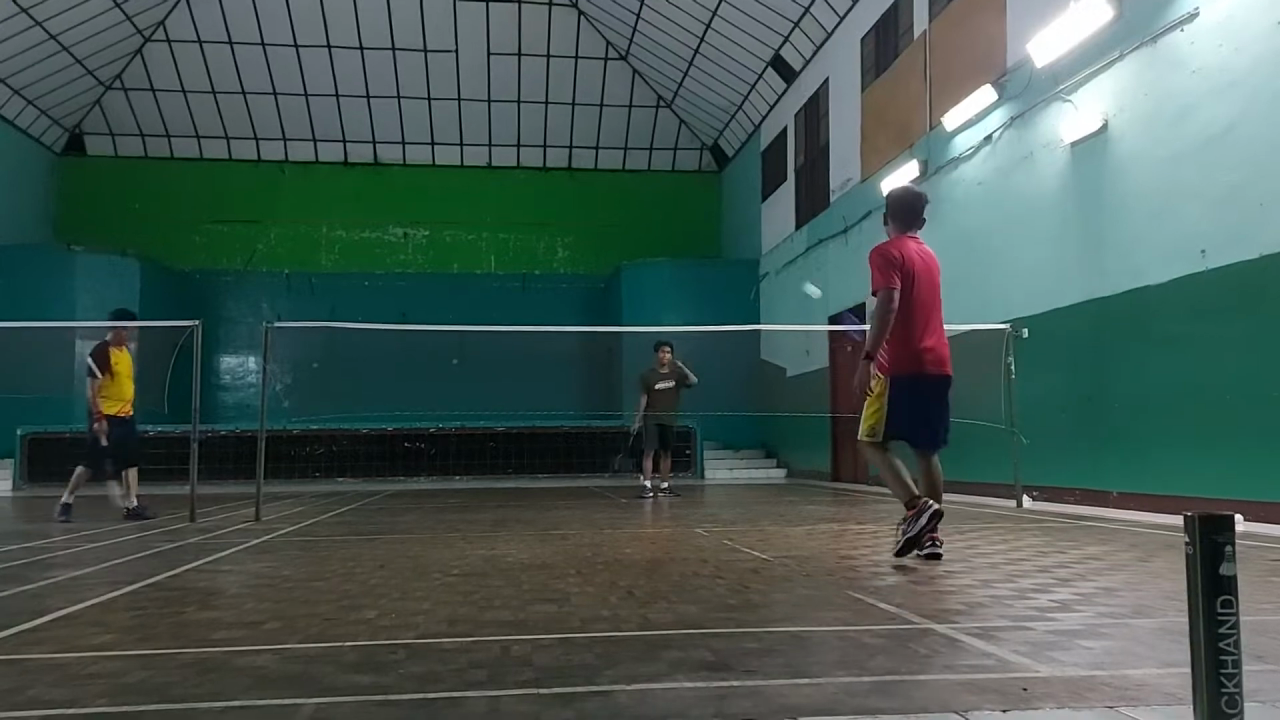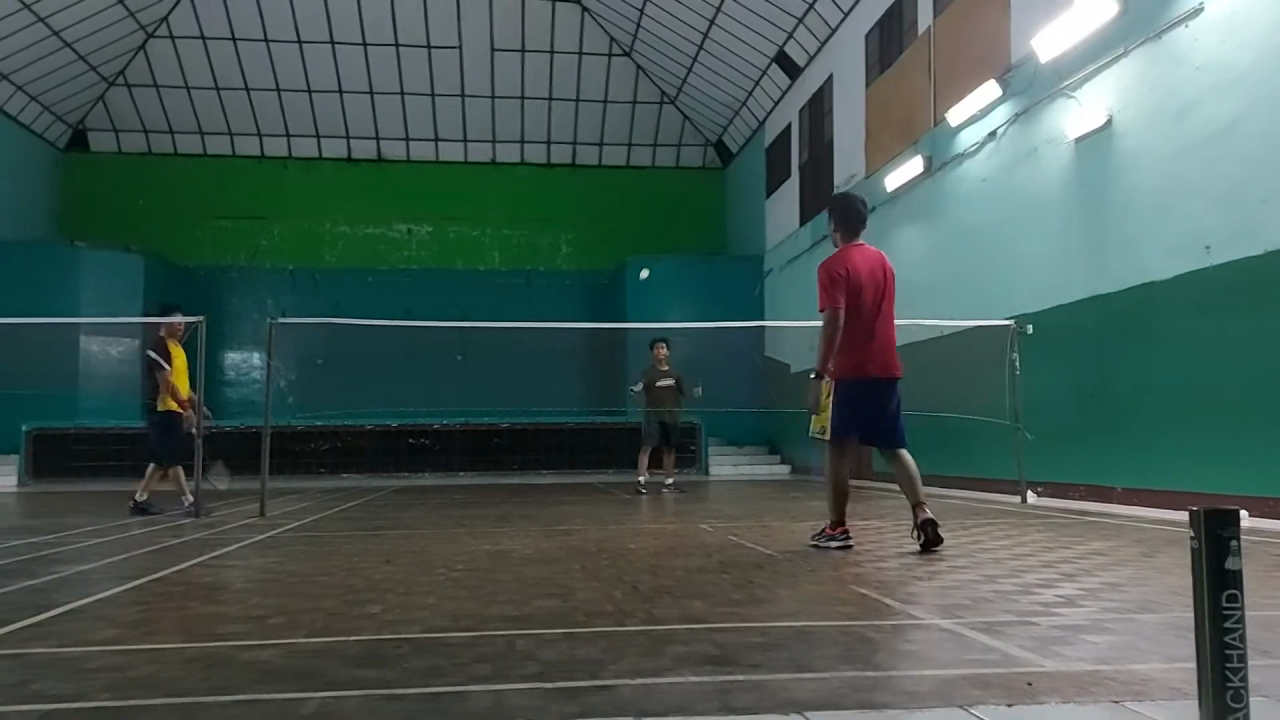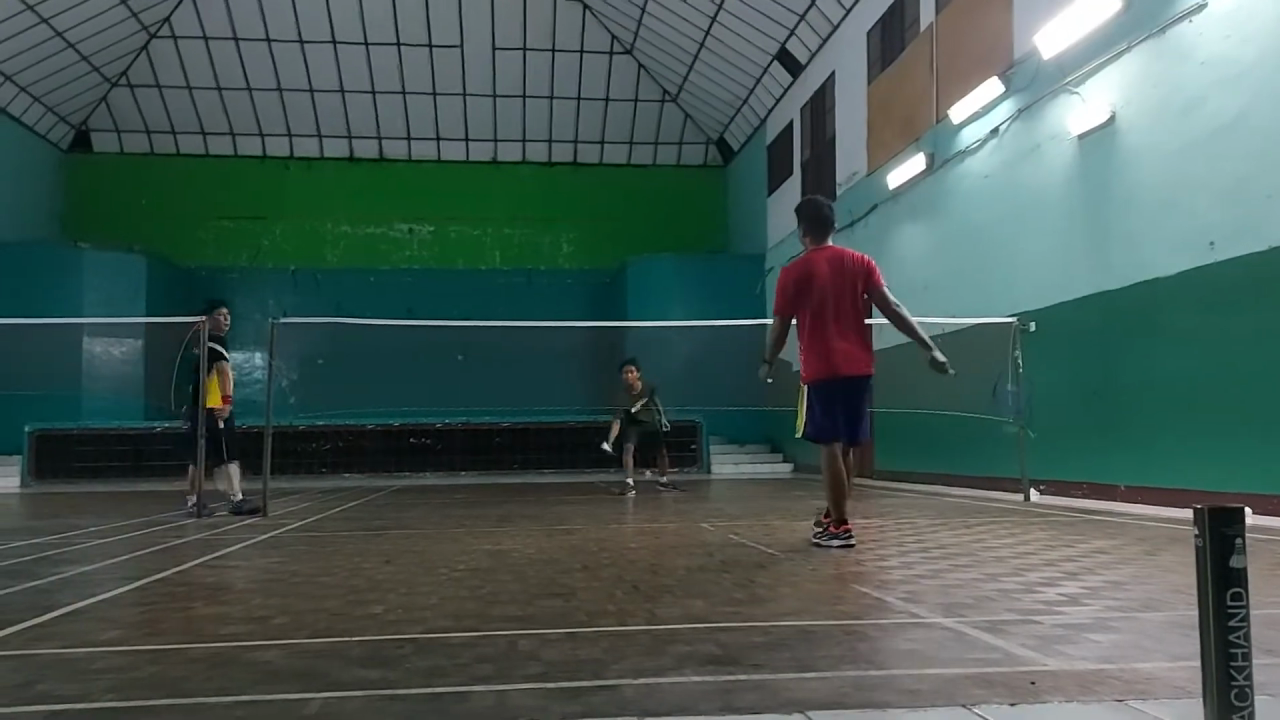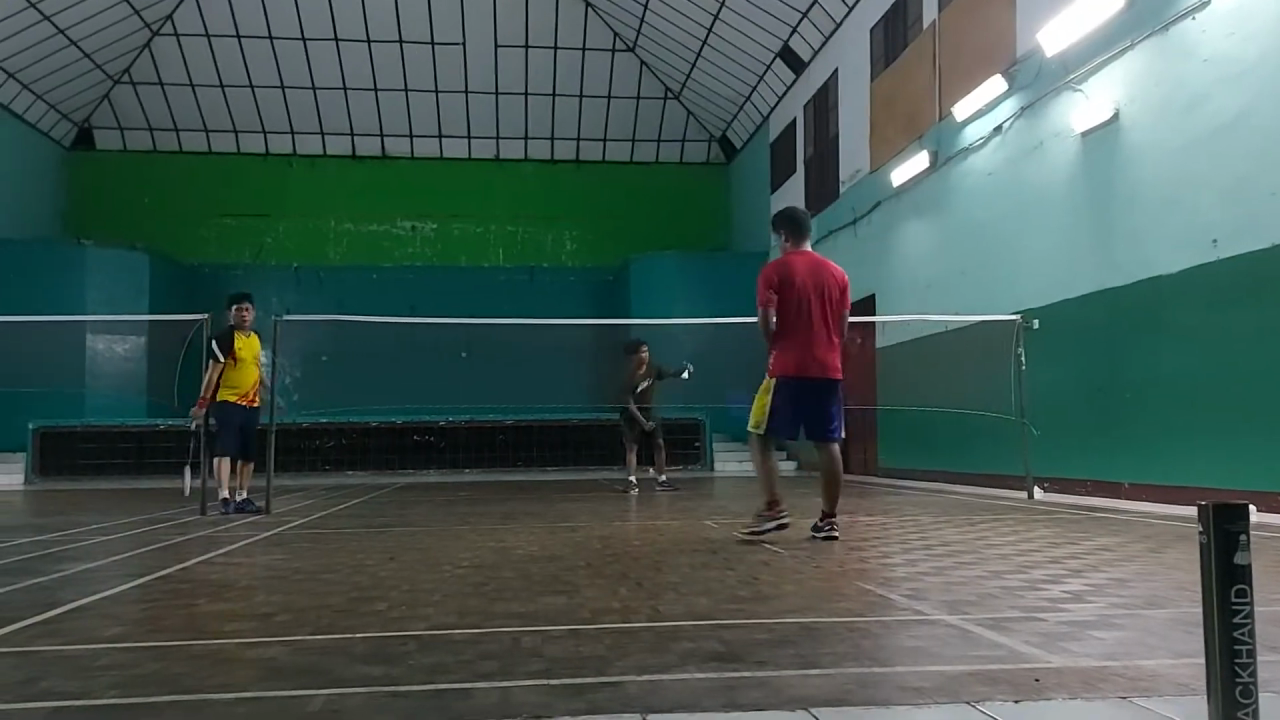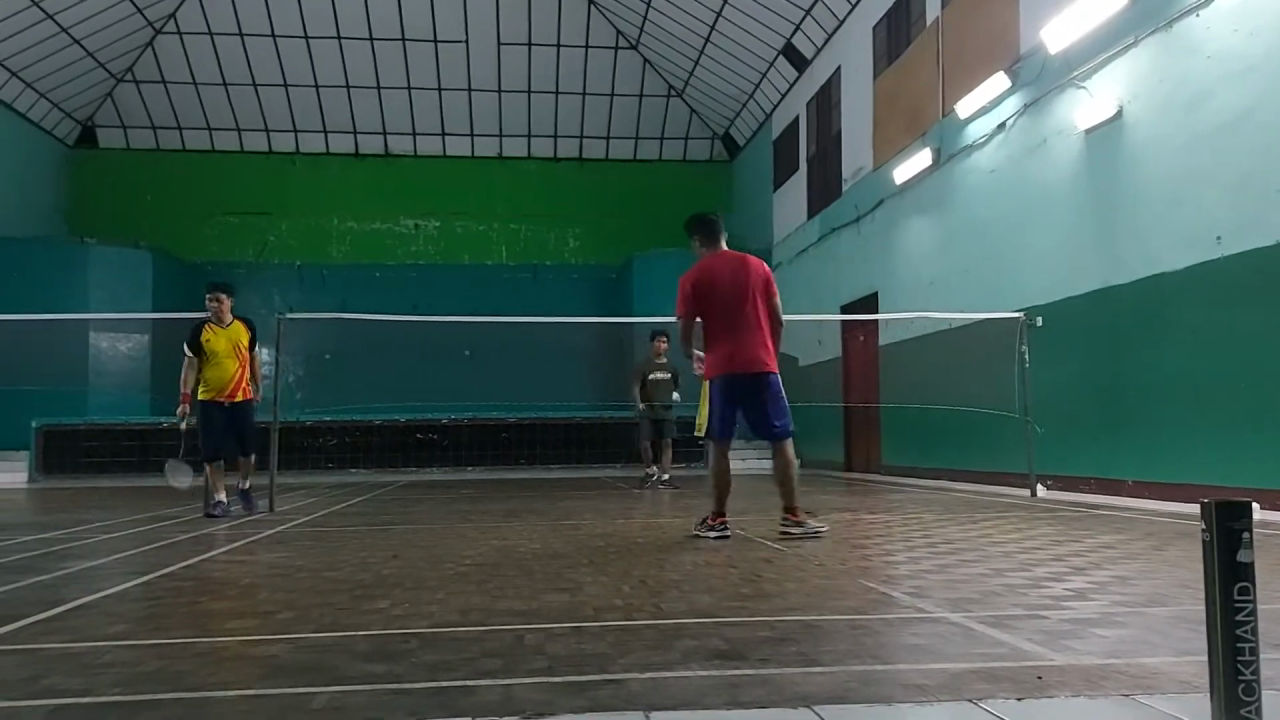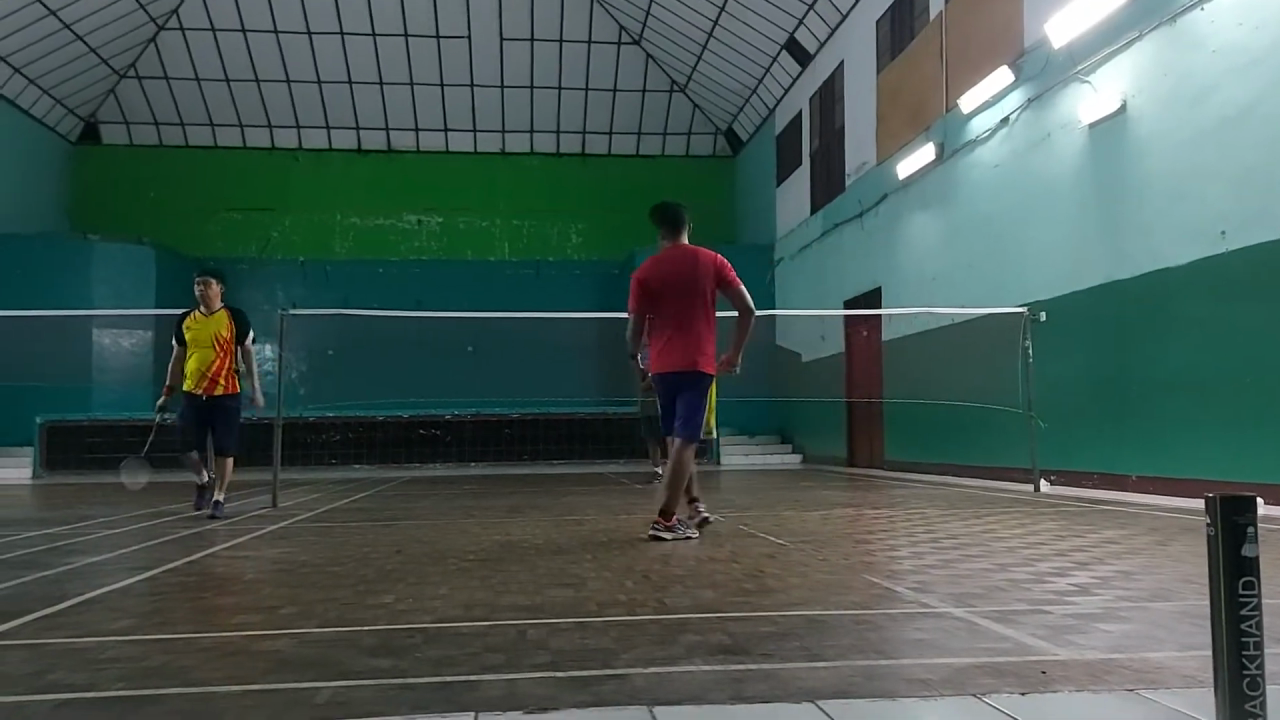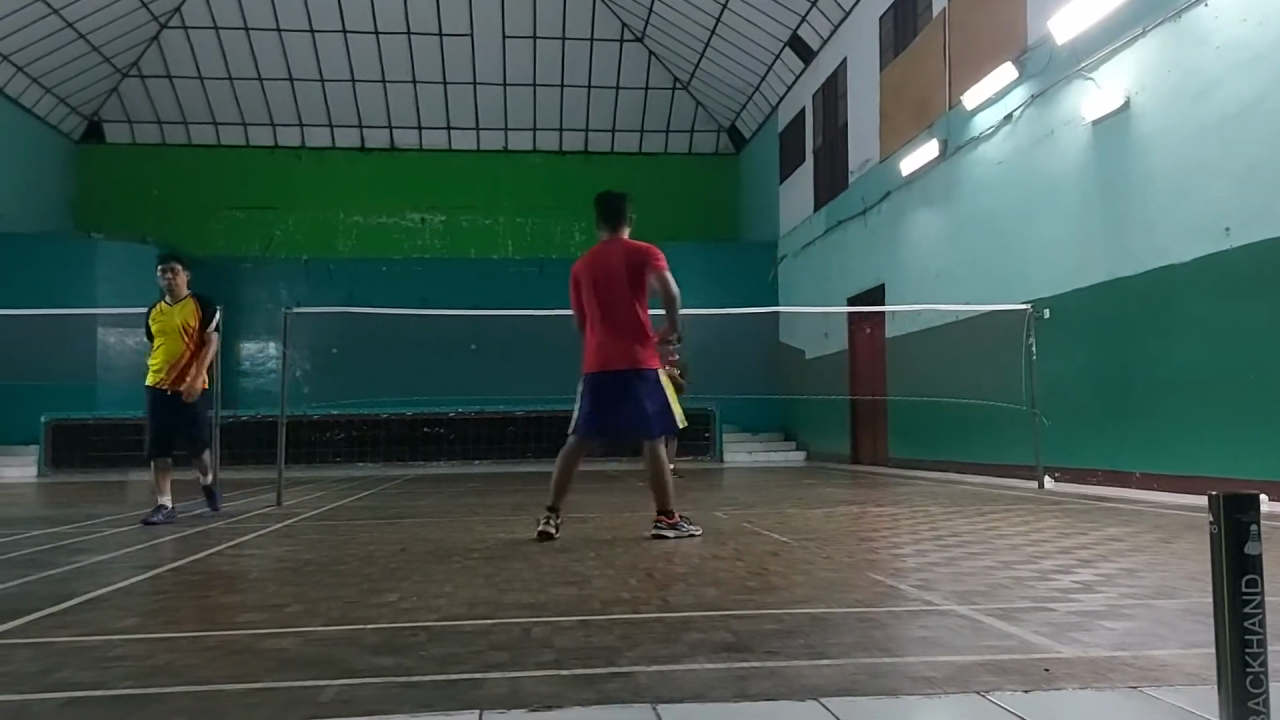
dt=0.5s
person 1, frame 1
left shoulder: (885, 253)
right shoulder: (928, 256)
left elbow: (888, 305)
left wrist: (867, 357)
left hip: (900, 366)
right hip: (937, 366)
left knee: (873, 442)
right knee: (927, 450)
left ankle: (918, 506)
right ankle: (931, 535)
person 1, frame 2
left shoulder: (833, 266)
right shoulder: (883, 263)
left elbow: (834, 324)
left wrist: (819, 375)
left hip: (848, 372)
right hip: (885, 370)
left knee: (839, 448)
right knee: (893, 446)
left ankle: (836, 528)
right ankle: (922, 514)
person 1, frame 3
left shoulder: (793, 272)
right shoulder: (859, 263)
left elbow: (780, 327)
right elbow: (892, 311)
left wrist: (767, 363)
right wrist: (930, 348)
left hip: (821, 371)
right hip: (858, 368)
left knee: (831, 446)
right knee: (847, 445)
left ankle: (839, 527)
right ankle: (833, 514)
person 1, frame 4
left shoulder: (774, 271)
right shoulder: (837, 273)
left elbow: (766, 323)
right elbow: (840, 328)
left hip: (789, 371)
right hip: (828, 370)
left knee: (762, 439)
right knee: (828, 445)
left ankle: (774, 509)
right ankle: (829, 519)
person 1, frame 5
left shoulder: (692, 277)
right shoulder: (758, 267)
left elbow: (685, 332)
right elbow: (777, 321)
left wrist: (691, 354)
left hip: (722, 371)
right hip: (762, 366)
left knee: (719, 445)
right knee: (781, 440)
left ankle: (717, 518)
right ankle: (792, 514)
person 1, frame 6
left shoulder: (645, 272)
right shoulder: (712, 262)
left elbow: (635, 328)
right elbow: (747, 310)
left wrist: (635, 355)
right wrist: (735, 353)
left hip: (662, 366)
right hip: (697, 364)
left knee: (676, 436)
right knee: (685, 441)
left ankle: (693, 504)
right ankle: (666, 519)
person 1, frame 7
left shoulder: (581, 266)
right shoulder: (644, 253)
right elbow: (670, 292)
right wrist: (672, 329)
left hip: (596, 366)
right hip: (638, 362)
left knee: (578, 440)
right knee: (654, 439)
left ankle: (551, 515)
right ankle: (666, 517)
person 2, frame 1
left shoulder: (125, 350)
right shoulder: (99, 353)
right elbow: (94, 388)
right wrist: (99, 418)
left hip: (126, 415)
right hip: (105, 416)
left knee: (131, 460)
right knee: (92, 462)
left ankle: (131, 505)
right ankle: (66, 502)
person 2, frame 2
left shoulder: (178, 347)
right shoulder: (159, 348)
right elbow: (167, 382)
left wrist: (195, 404)
right wrist: (186, 407)
left hip: (175, 410)
right hip: (164, 410)
left knee: (162, 459)
right knee: (173, 458)
left ankle: (139, 500)
right ankle: (188, 501)
person 2, frame 3
left shoulder: (213, 341)
right shoulder: (217, 341)
right elbow: (223, 372)
right wrist: (227, 401)
left hip: (218, 409)
right hip: (208, 409)
left knee: (230, 456)
right knee: (199, 458)
left ankle: (236, 500)
right ankle: (192, 502)
person 2, frame 4
left shoulder: (256, 339)
right shoulder: (225, 338)
right elbow: (213, 372)
right wrist: (202, 403)
left hip: (251, 405)
right hip: (227, 403)
left knee: (248, 455)
right knee: (224, 450)
left ankle: (241, 499)
right ankle: (224, 498)
person 2, frame 5
left shoulder: (246, 326)
right shoulder: (199, 332)
left elbow: (254, 358)
right elbow: (190, 367)
left wrist: (257, 387)
right wrist: (185, 400)
left hip: (242, 399)
right hip: (210, 401)
left knee: (247, 450)
right knee: (212, 454)
left ankle: (244, 486)
right ankle: (220, 500)
person 2, frame 6
left shoulder: (235, 317)
right shoulder: (186, 320)
left elbow: (248, 354)
right elbow: (177, 358)
left wrist: (255, 388)
right wrist: (167, 392)
left hip: (224, 394)
right hip: (191, 393)
left knee: (224, 449)
right knee: (187, 446)
left ankle: (218, 499)
right ankle: (205, 481)
person 2, frame 7
left shoulder: (203, 305)
right shoulder: (153, 312)
left elbow: (211, 343)
left wrist: (197, 376)
right wrist: (157, 383)
left hip: (192, 388)
right hip: (157, 388)
left knee: (196, 444)
right knee: (158, 449)
left ankle: (206, 481)
right ankle: (165, 505)
